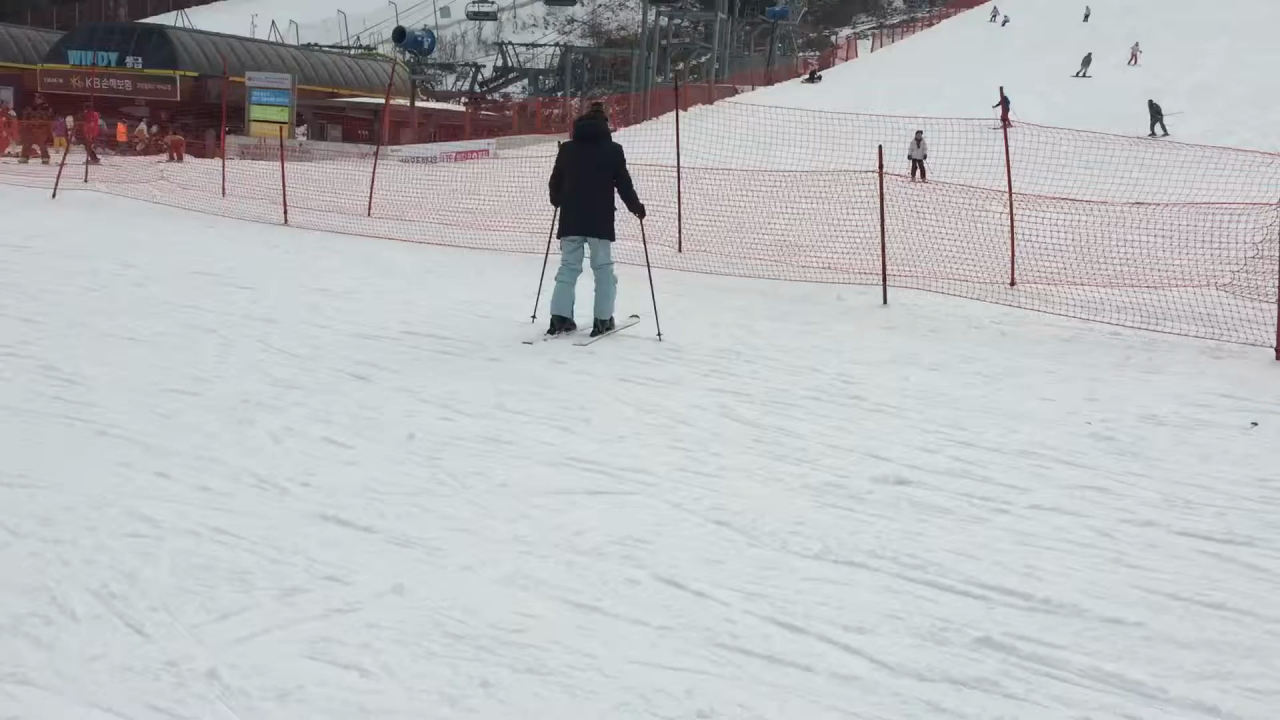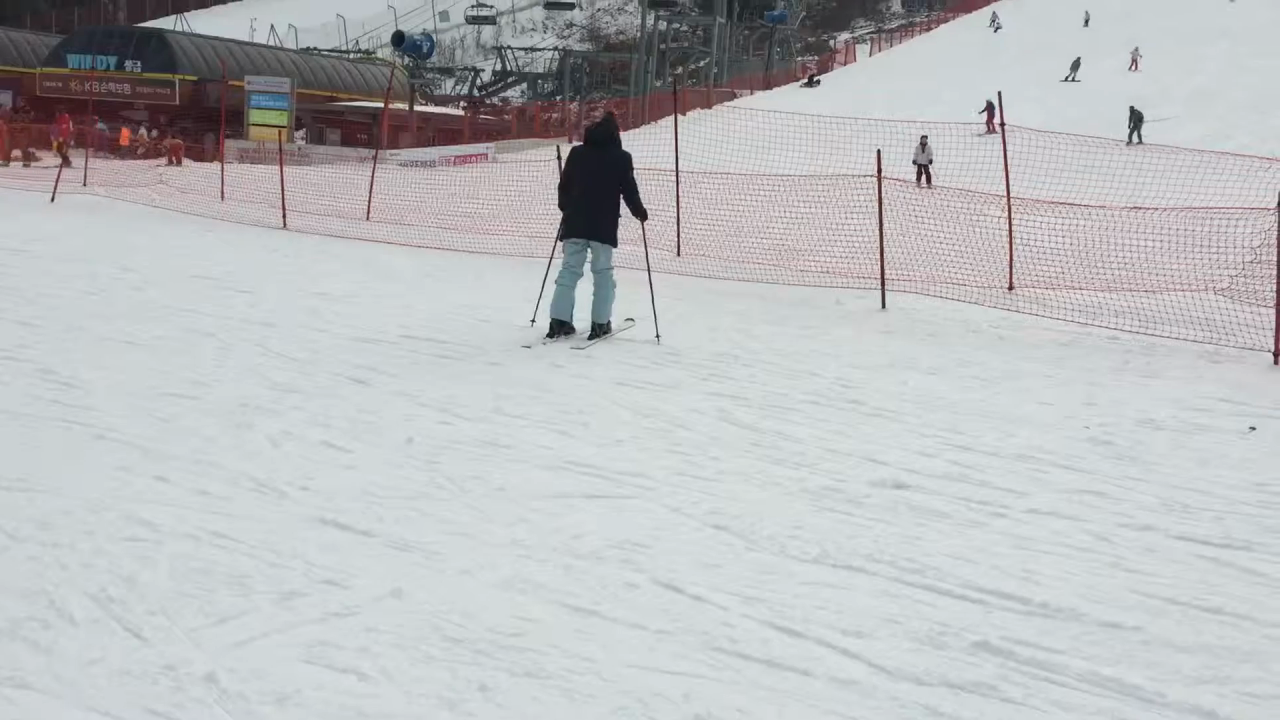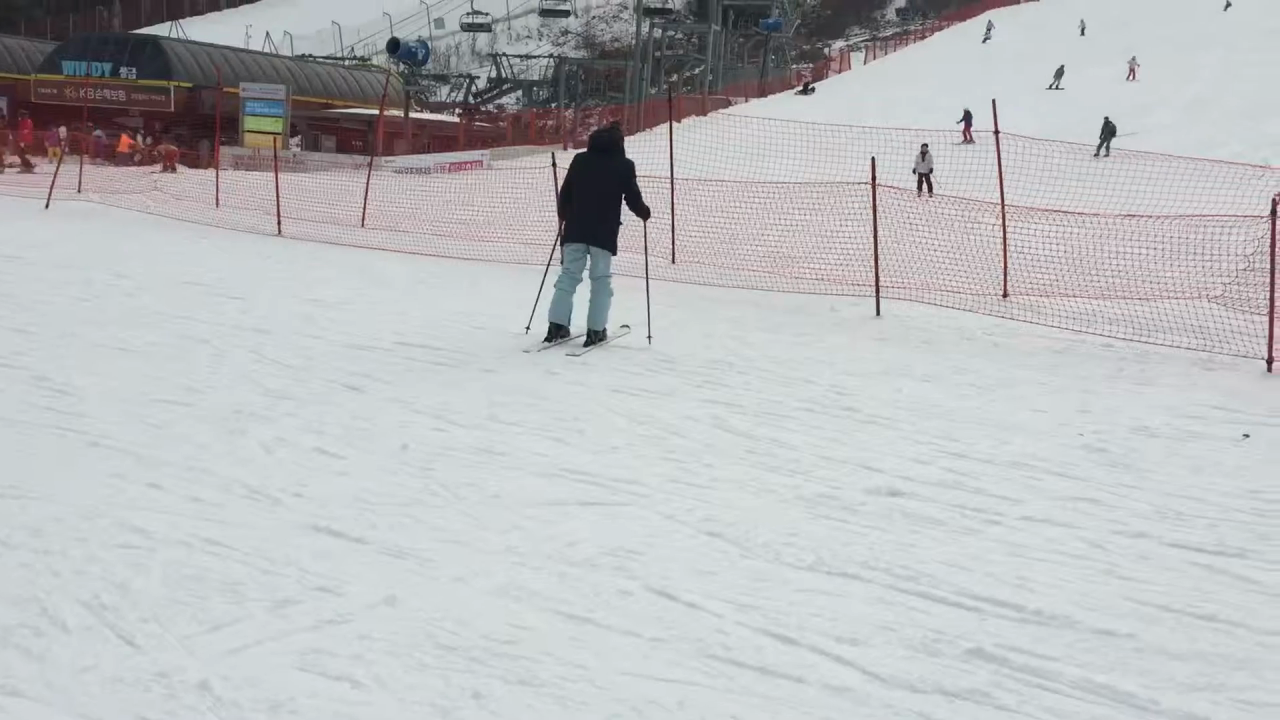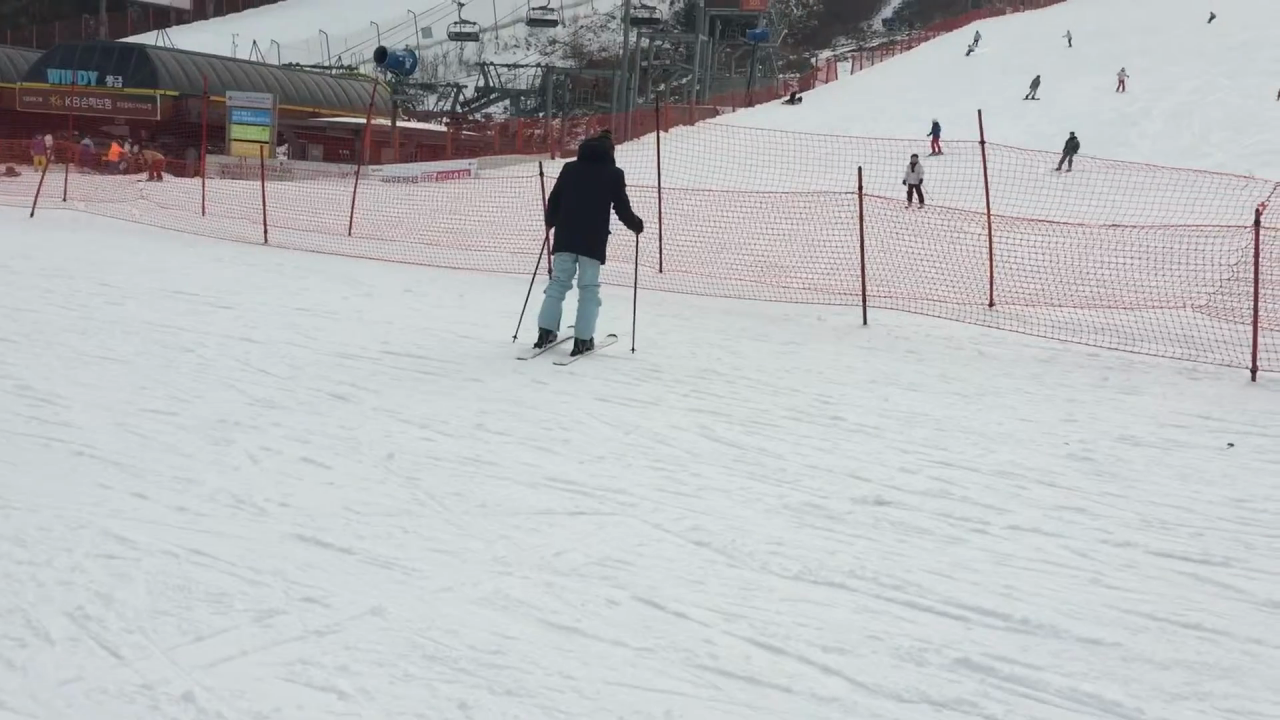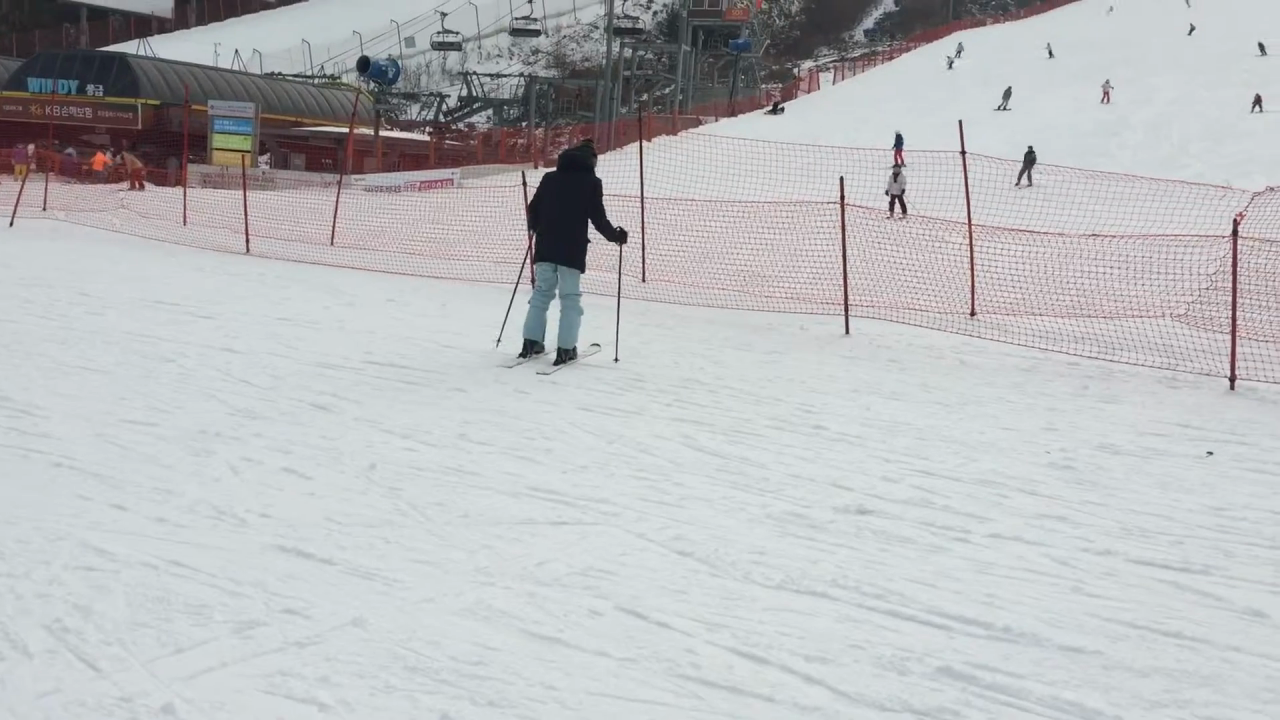
dt=0.2s
person 1, frame 1
left shoulder: (567, 148)
right shoulder: (613, 150)
left elbow: (555, 182)
right elbow: (623, 183)
left wrist: (558, 201)
right wrist: (636, 207)
left hip: (571, 217)
right hip: (600, 219)
left knee: (568, 266)
right knee: (603, 268)
left ankle: (560, 317)
right ankle: (603, 319)
person 1, frame 2
left shoulder: (577, 152)
right shoulder: (621, 157)
left elbow: (564, 186)
right elbow: (629, 190)
left wrist: (566, 208)
right wrist: (640, 212)
left hip: (575, 221)
right hip: (604, 224)
left knee: (569, 270)
right knee: (602, 272)
left ankle: (559, 321)
right ankle: (600, 323)
person 1, frame 3
left shoulder: (580, 159)
right shoulder: (624, 165)
left elbow: (566, 191)
right elbow: (633, 198)
left wrist: (564, 215)
right wrist: (644, 212)
left hip: (576, 228)
right hip: (604, 230)
left knee: (568, 275)
right knee: (600, 279)
left ankle: (557, 326)
right ankle: (595, 330)
person 1, frame 4
left shoulder: (569, 168)
right shoulder: (614, 173)
left elbow: (554, 198)
right elbow: (622, 207)
left wrist: (550, 220)
right wrist: (635, 224)
left hip: (566, 236)
right hip: (593, 239)
left knee: (558, 283)
right knee: (588, 288)
left ankle: (546, 331)
right ankle: (583, 339)
person 1, frame 5
left shoulder: (550, 178)
right shoulder: (591, 181)
left elbow: (533, 208)
right elbow: (598, 217)
left wrist: (539, 227)
right wrist: (615, 235)
left hip: (546, 245)
right hip: (572, 248)
left knee: (541, 292)
right knee: (570, 297)
left ankle: (531, 342)
right ankle: (566, 348)
